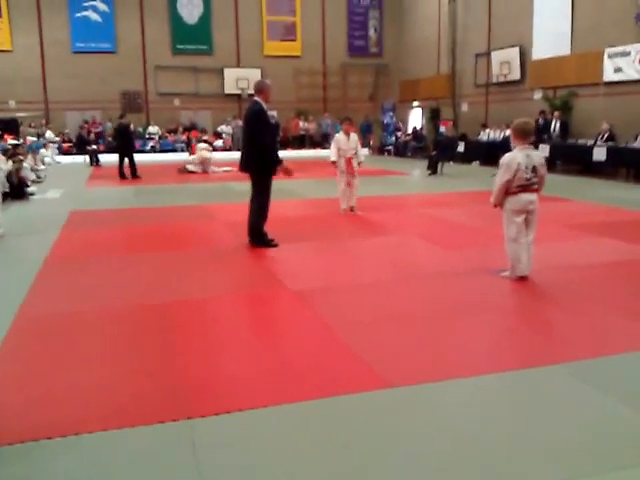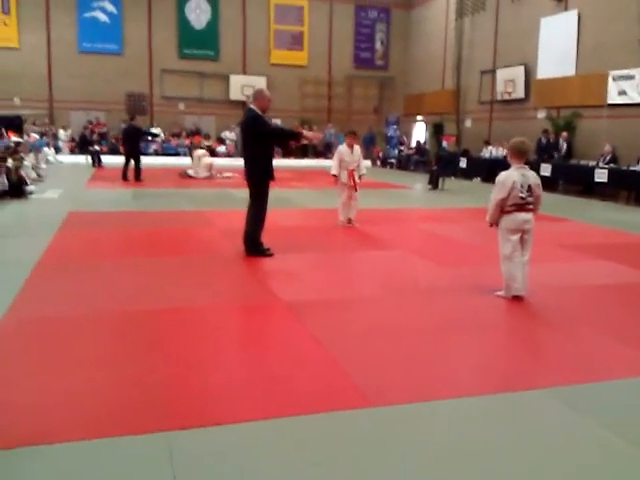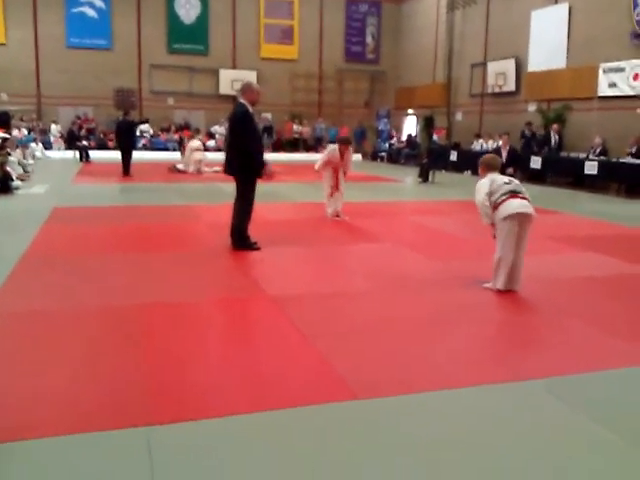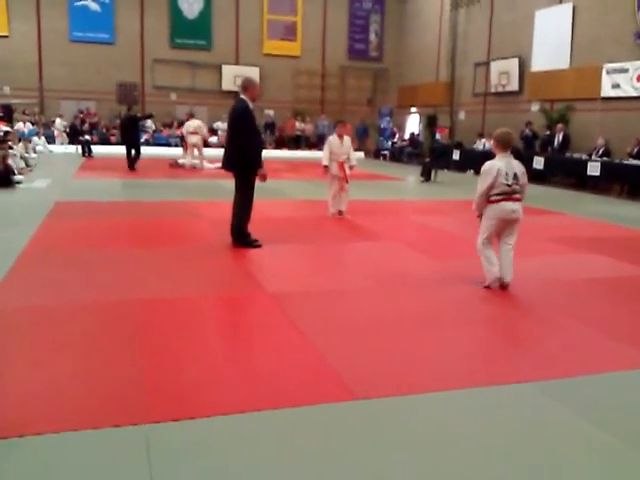
dt=0.5s
person 1, frame 1
left shoulder: (254, 108)
right shoulder: (259, 111)
right elbow: (265, 141)
right wrist: (279, 163)
left hip: (255, 161)
right hip: (261, 163)
left knee: (258, 197)
right knee: (261, 198)
left ankle: (255, 234)
right ankle: (258, 236)
person 1, frame 2
left shoulder: (253, 116)
right shoulder: (254, 117)
left elbow: (272, 134)
right elbow: (274, 131)
left wrist: (298, 136)
right wrist: (302, 134)
left hip: (257, 168)
right hip: (258, 169)
left knee: (256, 205)
right knee: (258, 206)
left ankle: (251, 243)
right ankle: (252, 245)
person 1, frame 3
left shoulder: (240, 111)
right shoulder: (243, 113)
right elbow: (249, 143)
left wrist: (260, 164)
right wrist: (263, 166)
left hip: (243, 165)
right hip: (245, 166)
left knee: (242, 200)
right knee: (244, 201)
left ankle: (238, 237)
right ankle: (240, 239)
person 1, frame 4
left shoulder: (240, 106)
right shoulder: (243, 109)
right elbow: (248, 141)
left wrist: (255, 164)
right wrist: (258, 166)
left hip: (241, 161)
right hip: (244, 163)
left knee: (242, 197)
right knee: (244, 198)
left ankle: (239, 234)
right ankle: (240, 236)
person 2, frame 1
left shoulder: (510, 158)
right shoulder: (538, 156)
left elbow: (501, 182)
right elbow: (541, 180)
left wrist: (496, 200)
left hip: (514, 201)
right hip: (531, 200)
left knee: (515, 236)
right knee: (528, 235)
left ankle: (517, 270)
right ankle: (524, 269)
person 2, frame 2
left shoulder: (505, 176)
right shoulder: (534, 176)
left elbow: (496, 201)
right elbow: (537, 201)
left wrist: (491, 219)
left hip: (509, 219)
right hip: (527, 219)
left knee: (510, 256)
right knee: (524, 256)
left ankle: (512, 290)
right ankle: (520, 289)
person 2, frame 3
left shoulder: (484, 182)
right shoulder: (511, 179)
left elbow: (482, 201)
left wrist: (492, 222)
left hip: (507, 210)
right hip: (526, 208)
left knee: (504, 249)
right knee: (518, 250)
left ankle: (499, 284)
right ankle: (511, 284)
person 2, frame 4
left shoulder: (491, 165)
right shoulder: (519, 166)
left elbow: (482, 191)
right elbow: (523, 189)
left wrist: (479, 209)
left hip: (496, 208)
right hip: (515, 209)
left knee: (484, 242)
right knee: (508, 244)
left ankle: (493, 275)
right ankle: (505, 279)
